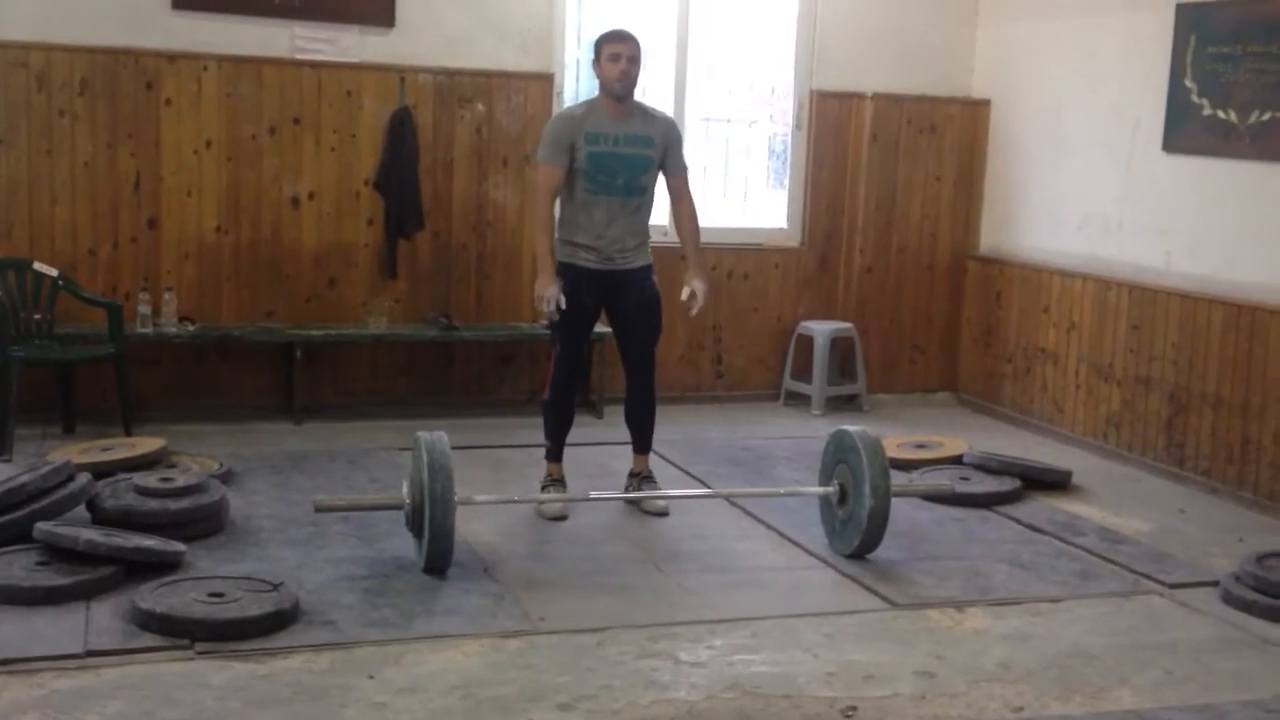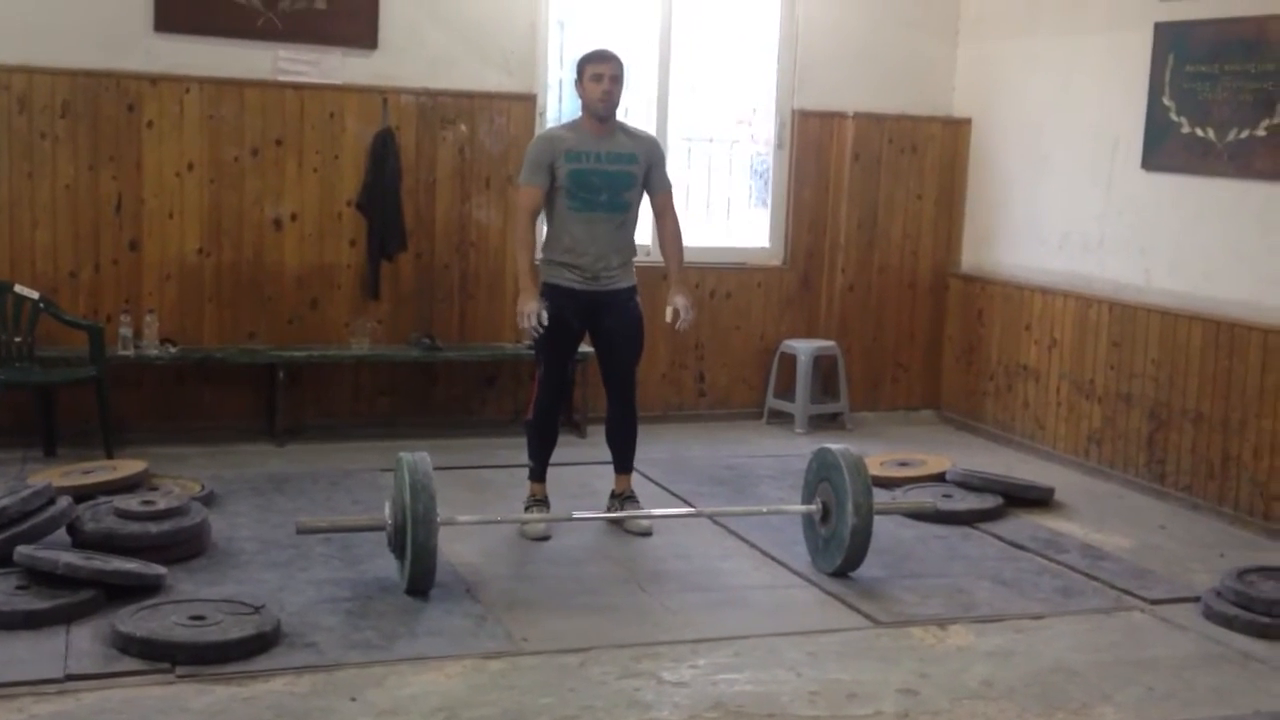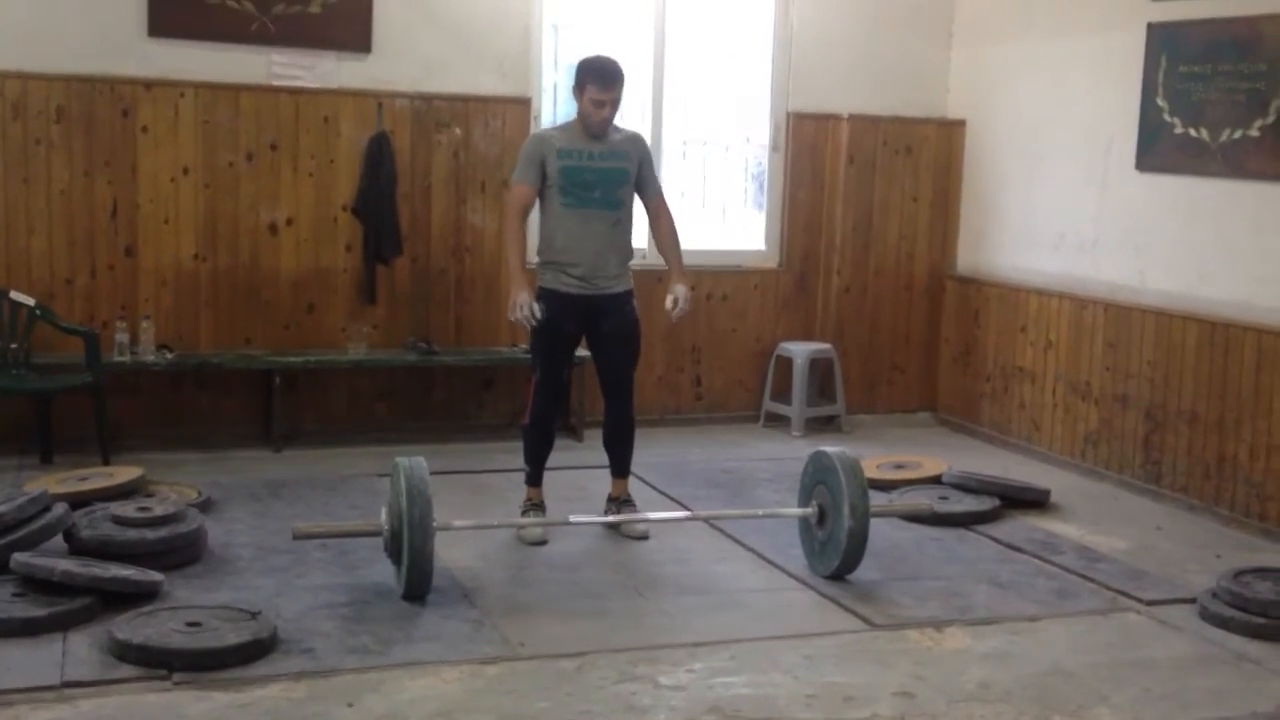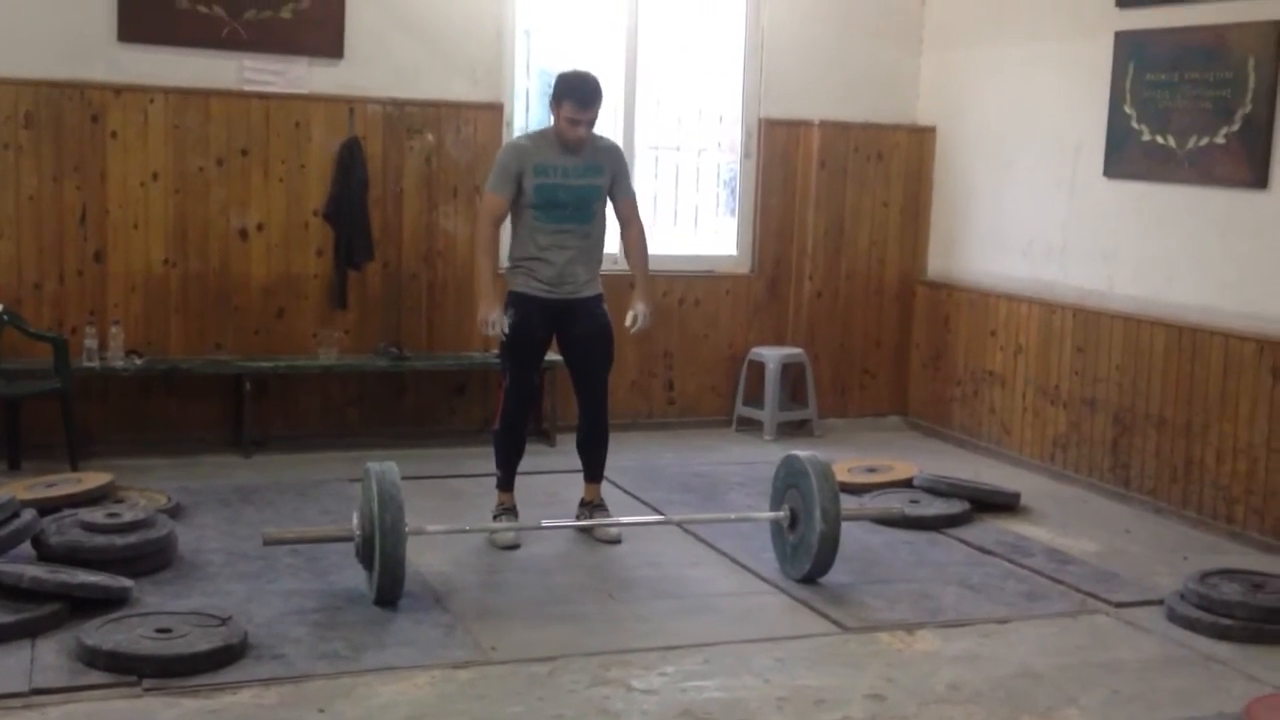
dt=0.5s
person 1, frame 1
left shoulder: (662, 128)
right shoulder: (568, 123)
left elbow: (681, 199)
right elbow: (546, 200)
left wrist: (693, 270)
right wrist: (545, 272)
left hip: (635, 269)
right hip: (577, 267)
left knee: (642, 371)
right knee: (566, 371)
left ankle: (640, 473)
right ankle: (553, 475)
person 1, frame 2
left shoulder: (645, 147)
right shoulder: (550, 144)
left elbow: (665, 216)
right elbow: (526, 218)
left wrist: (677, 287)
right wrist: (527, 289)
left hip: (619, 291)
right hip: (561, 288)
left knee: (623, 393)
right knee: (550, 393)
left ankle: (622, 493)
right ankle: (536, 496)
person 1, frame 3
left shoulder: (633, 146)
right shoulder: (544, 143)
left elbow: (659, 212)
right elbow: (516, 213)
left wrist: (678, 276)
right wrist: (518, 282)
left hip: (615, 294)
right hip: (557, 293)
left knee: (620, 398)
right knee: (546, 398)
left ankle: (619, 497)
right ankle: (533, 501)
person 1, frame 4
left shoulder: (610, 155)
right shoulder: (519, 153)
left elbow: (630, 223)
right elbow: (489, 224)
left wrist: (641, 292)
right wrist: (488, 297)
left hip: (586, 299)
right hip: (528, 297)
left knee: (595, 401)
right knee: (518, 401)
left ankle: (592, 501)
right ankle: (505, 505)
